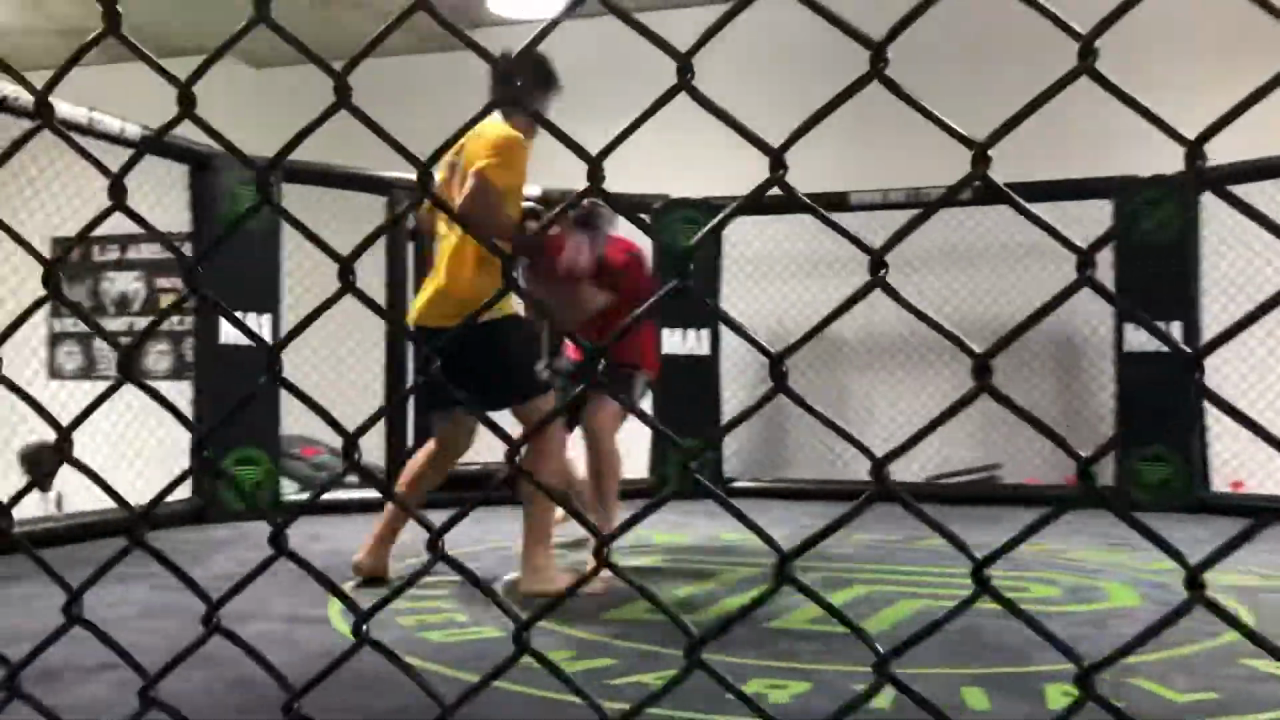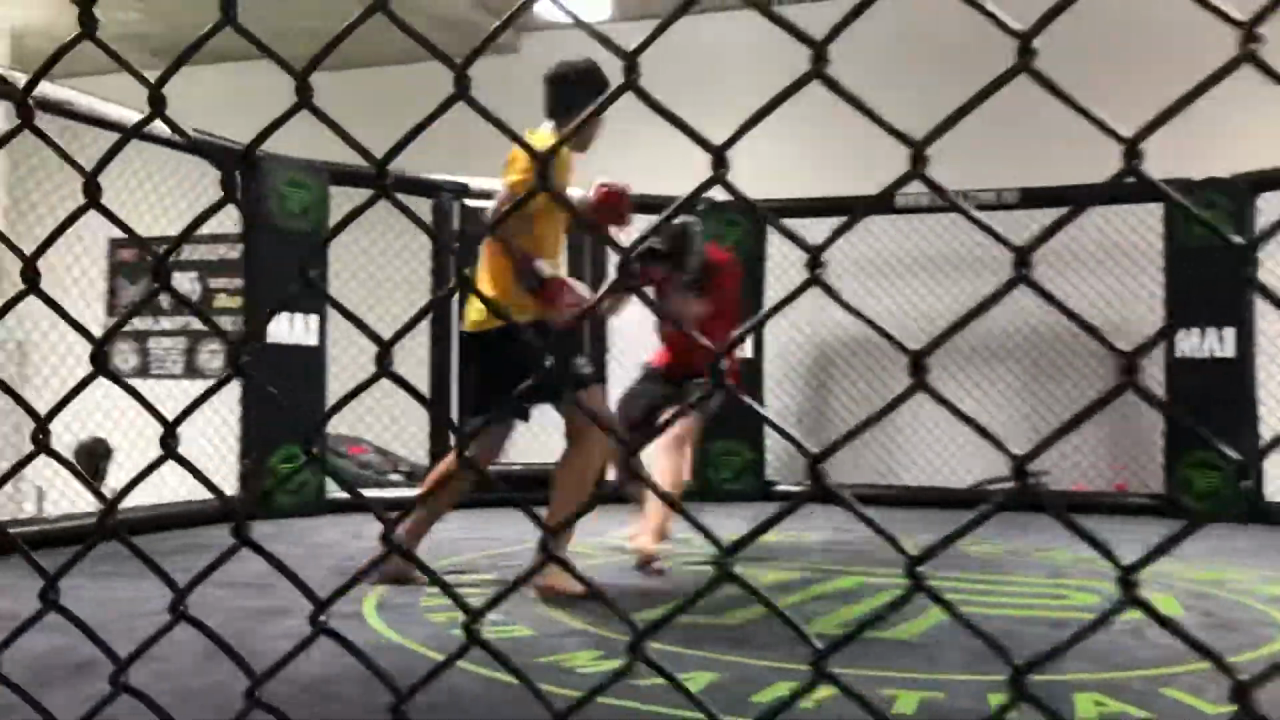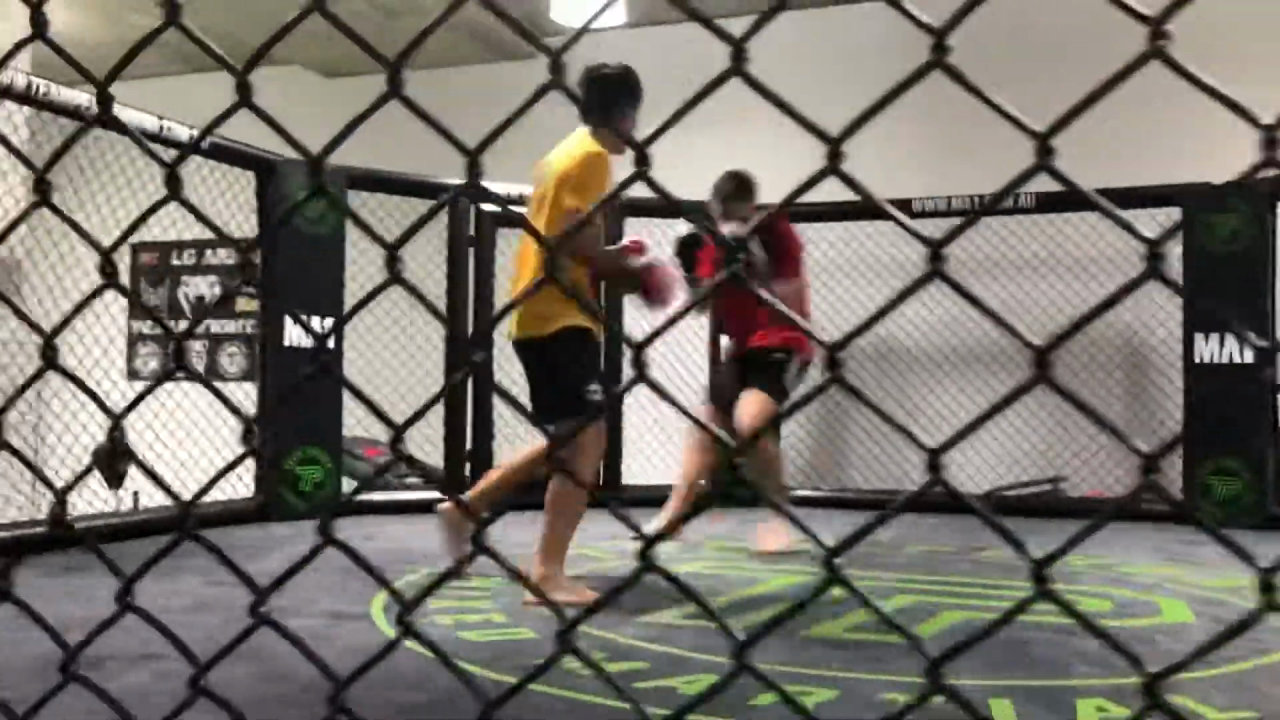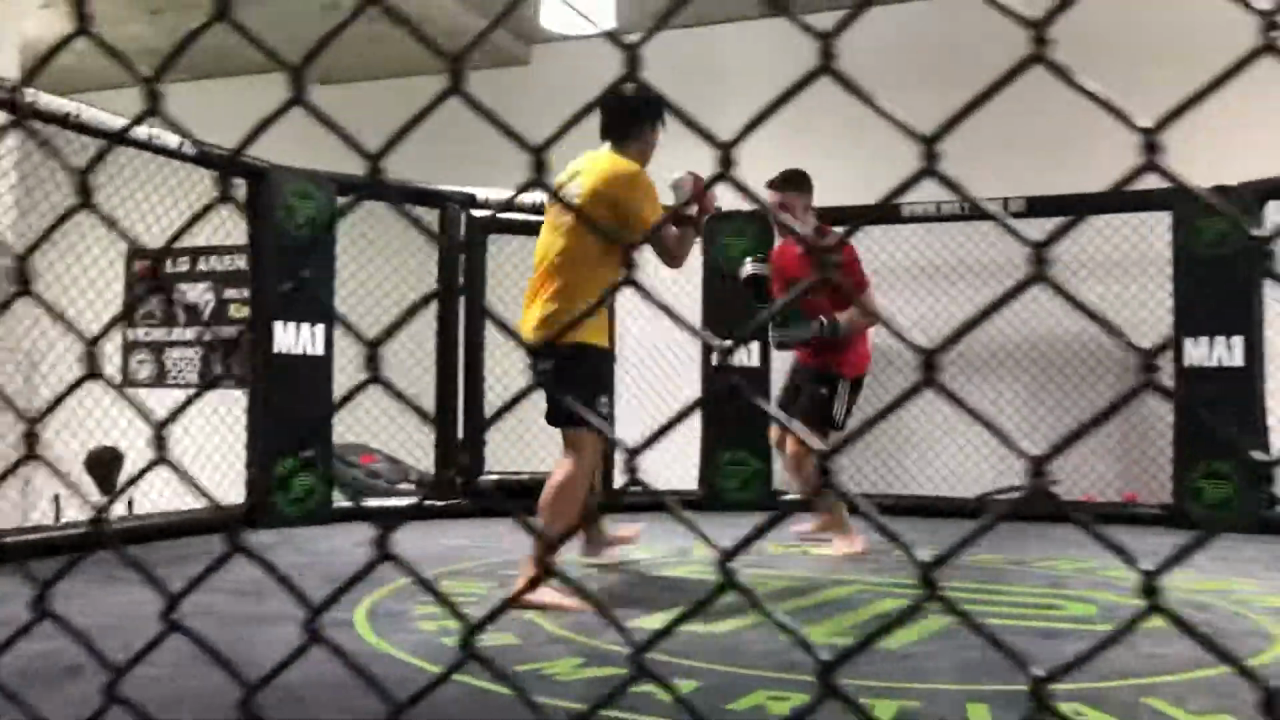
dt=0.2s
person 1, frame 1
left shoulder: (466, 142)
right shoulder: (507, 140)
left elbow: (428, 218)
right elbow: (478, 211)
right wrist: (538, 246)
left hip: (437, 311)
right hip: (480, 309)
left knee: (448, 440)
right knee: (547, 424)
left ankle: (374, 553)
right ankle: (538, 563)
person 1, frame 2
left shoulder: (542, 150)
right shoulder: (548, 151)
right elbow: (503, 223)
left wrist: (586, 209)
right wrist: (542, 285)
left hip: (497, 317)
right hip: (515, 317)
left knee: (482, 447)
right knee: (593, 423)
left ankle: (398, 549)
right ankle: (553, 563)
person 1, frame 3
left shoulder: (566, 152)
right shoulder: (591, 157)
right elbow: (578, 244)
left wrist: (613, 262)
right wrist: (635, 274)
left hip: (539, 316)
right hip: (559, 319)
left knee: (566, 441)
right knee: (587, 444)
left ankle: (464, 507)
right ankle: (548, 577)
person 1, frame 4
left shoulder: (580, 168)
right shoulder: (629, 176)
right elbow: (672, 253)
left wrist: (673, 213)
right wrist: (695, 214)
left hip: (549, 321)
right hip: (572, 328)
left knee: (593, 434)
right knee: (584, 448)
left ankle: (593, 530)
right ankle: (534, 577)
person 2, frame 1
left shoulder: (623, 258)
right shoulder: (556, 247)
left hip: (627, 358)
right hip: (582, 355)
left knee: (598, 425)
left ankle: (603, 536)
right ankle: (582, 500)
person 2, frame 2
left shoulder: (722, 265)
right shoulder: (657, 256)
left elbow: (687, 317)
left hip: (709, 371)
right hip: (666, 366)
left knee: (677, 436)
left ankle: (650, 537)
right ankle: (651, 517)
person 2, frame 3
left shoulder: (778, 233)
right shoulder: (713, 240)
left elbow: (787, 297)
right elbow: (702, 301)
left wrist: (751, 258)
right wrist: (690, 264)
left hip: (784, 345)
right hip: (742, 346)
left knee: (750, 420)
right knee: (707, 426)
left ankle: (778, 516)
right ankle: (674, 513)
person 2, frame 4
left shoulder: (834, 251)
right shoulder: (780, 254)
left elbow: (868, 314)
right elbow: (783, 312)
left wrist: (820, 329)
left hip: (840, 365)
right hip: (809, 361)
left knee: (800, 449)
right knee: (780, 438)
left ankle: (846, 533)
right ankle: (827, 516)
